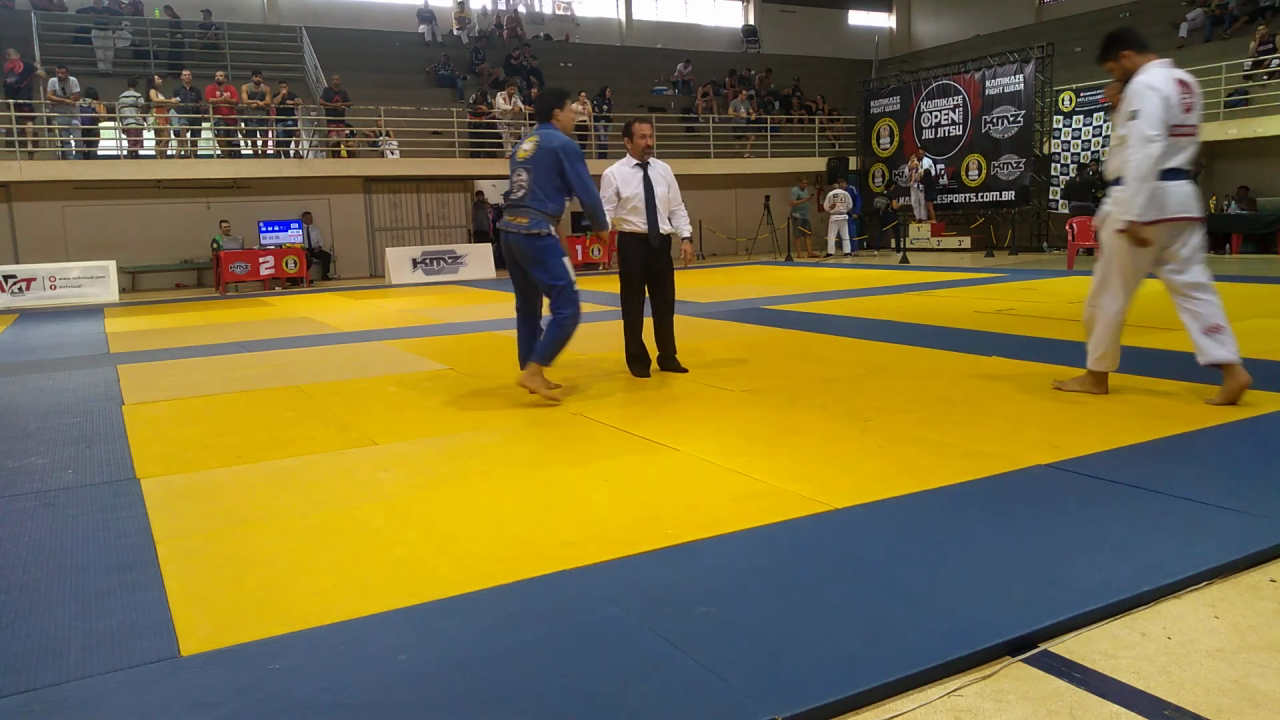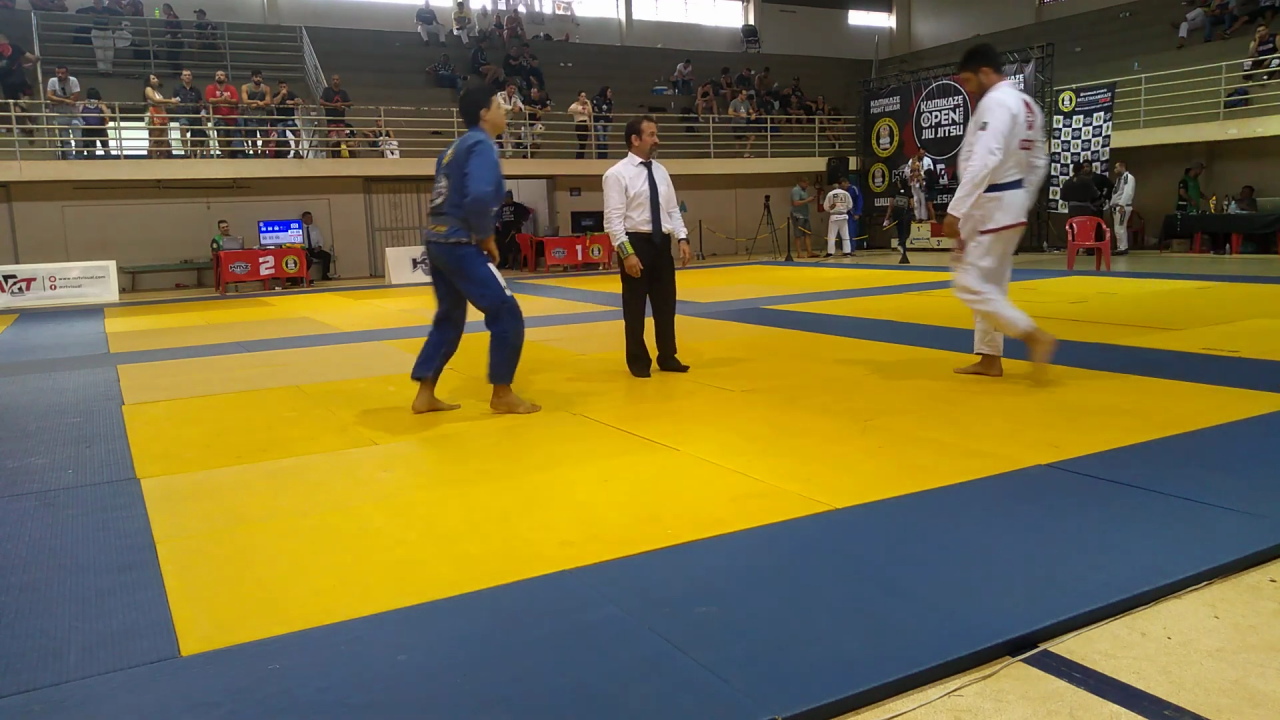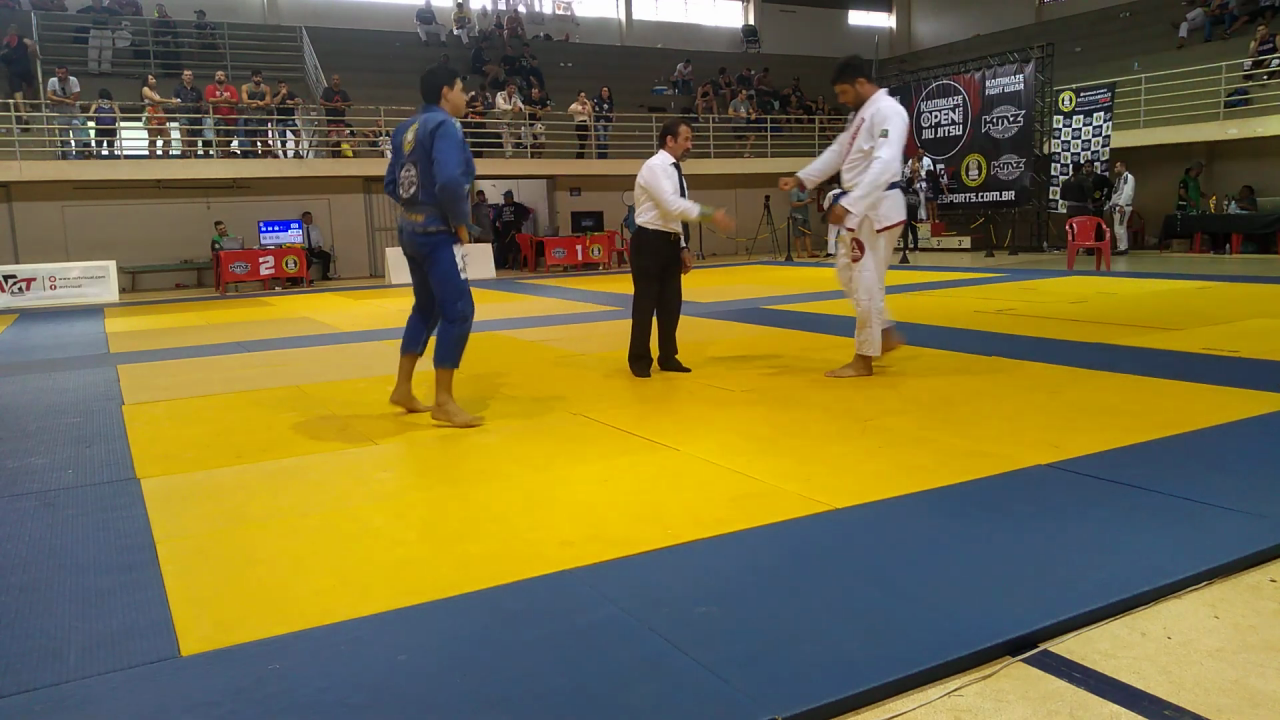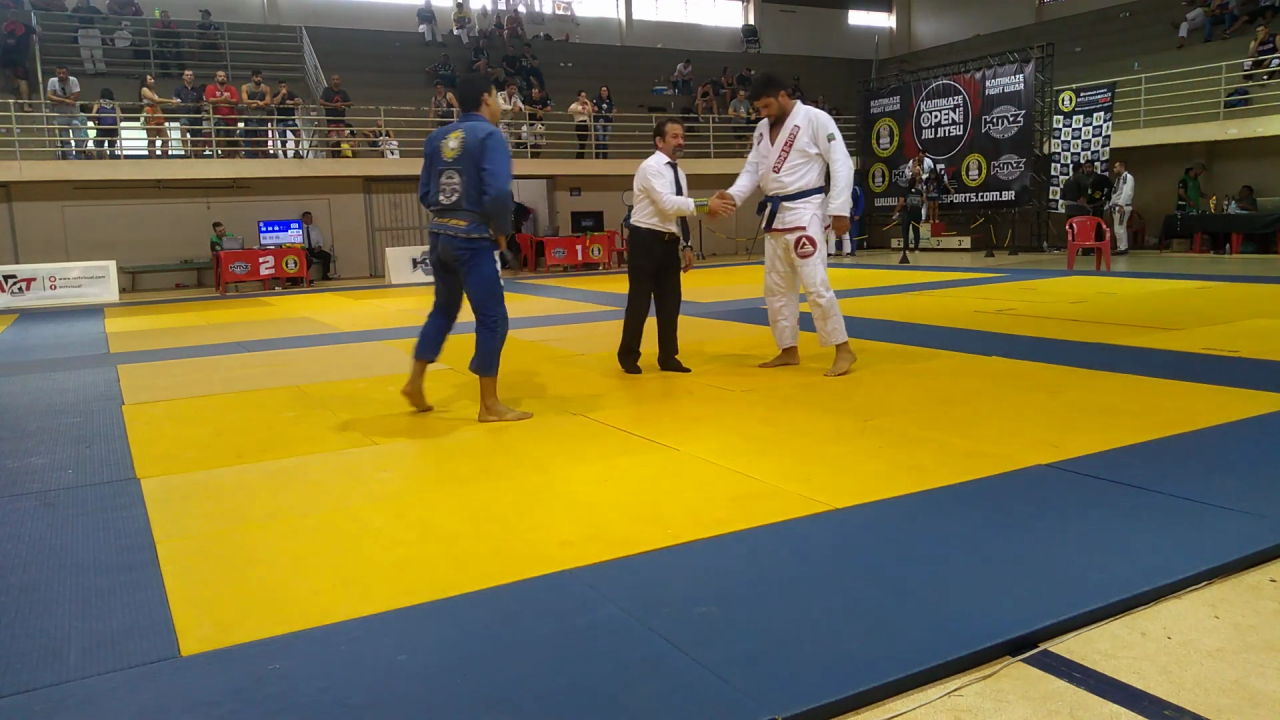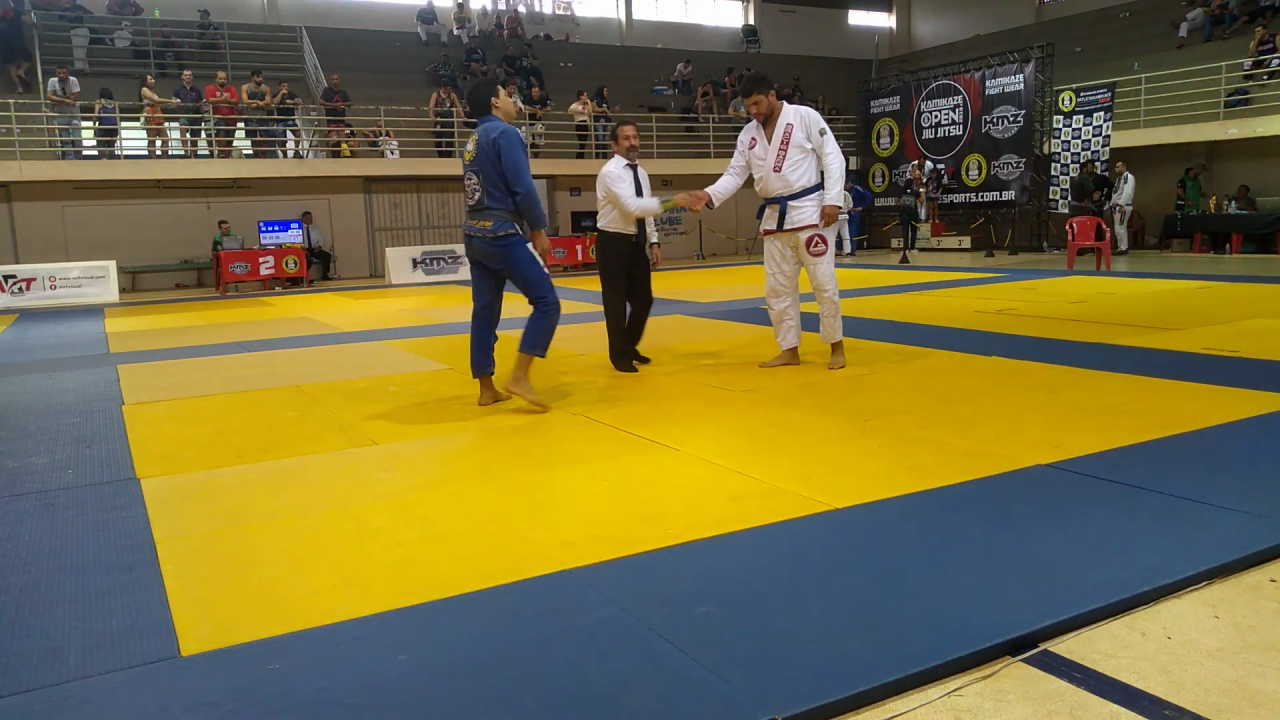
dt=0.7s
person 1, frame 1
left shoulder: (524, 145)
right shoulder: (562, 144)
right elbow: (587, 193)
left wrist: (550, 226)
right wrist: (601, 227)
left hip: (510, 230)
right hip: (537, 234)
left knee: (528, 306)
right knee: (567, 308)
left ankle: (536, 375)
right ankle: (532, 371)
person 1, frame 2
left shoulder: (454, 148)
right shoulder: (482, 146)
right elbow: (479, 197)
right wrist: (486, 237)
left hip: (436, 241)
right hip: (459, 244)
left knee: (450, 317)
right knee: (506, 315)
left ankle: (425, 395)
right ankle: (502, 395)
person 1, frame 3
left shoulder: (407, 128)
right shoulder: (445, 126)
left elbow: (391, 184)
right elbow: (449, 181)
right wrist: (460, 220)
left hip: (411, 229)
right hip: (435, 232)
left knee: (427, 306)
right knee: (457, 311)
left ankle: (403, 389)
right ankle: (443, 402)
person 1, frame 4
left shoulder: (438, 137)
right shoulder: (490, 135)
left elbow: (426, 194)
right elbow: (499, 193)
right wrist: (501, 230)
left hip: (439, 234)
right hip: (472, 239)
left knee: (444, 309)
right knee: (492, 318)
left ankle: (415, 383)
right ankle: (489, 404)
person 1, frame 5
left shoulder: (473, 141)
right shoulder: (504, 133)
right elbow: (523, 189)
left wrist: (529, 232)
right wrist: (538, 228)
left hip: (474, 234)
right hip: (501, 235)
left knee: (484, 310)
right knee: (546, 301)
left ankle: (486, 389)
right ankle: (519, 377)
person 2, frame 1
left shoulder: (1144, 86)
right shoulder: (1186, 83)
left elbow: (1145, 151)
left wrist: (1132, 214)
right wrist: (1126, 113)
left hip: (1141, 200)
right hip: (1182, 194)
left knee: (1109, 292)
right knee: (1192, 286)
left ankle: (1097, 375)
right ankle: (1232, 368)
person 2, frame 2
left shoulder: (995, 104)
right shoulder: (1026, 104)
left elbow: (984, 162)
right elbow: (1037, 164)
left wrist: (956, 210)
left hip: (990, 204)
right hip: (1014, 204)
left knee: (972, 285)
right knee: (990, 283)
left ankle: (1036, 337)
right ankle: (989, 357)
person 2, frame 3
left shoulder: (887, 111)
right shoulder: (863, 113)
left elbow: (885, 164)
right elbow: (837, 153)
left wrist: (849, 204)
right wrist: (801, 179)
left hip: (877, 208)
right hip: (863, 208)
left knee: (866, 284)
right knee: (852, 277)
left ankle: (864, 359)
right ankle: (885, 334)
person 2, frame 4
left shoulder: (815, 119)
right shoulder: (763, 128)
left elbow: (841, 164)
right elbow: (752, 170)
left wrist: (839, 209)
right wrist: (732, 196)
left hip: (805, 211)
right hip: (775, 214)
left knee: (815, 284)
right knee: (776, 288)
left ankle: (843, 350)
right ankle: (789, 350)
person 2, frame 5
left shoulder: (805, 116)
right shoulder: (748, 134)
left elbow: (833, 158)
right elbow: (735, 175)
left wrist: (832, 200)
right wrist: (708, 195)
left hip: (809, 210)
right hip: (775, 216)
left knee: (823, 282)
right knee: (779, 287)
left ankle: (836, 347)
right ankle: (790, 350)
person 3, frame 1
left shoulder: (664, 170)
right shoulder: (614, 174)
left elbow: (677, 209)
right elbow: (605, 211)
left wrist: (685, 237)
left hip: (660, 242)
right hip: (632, 243)
left knee: (665, 302)
right knee: (633, 305)
left ankle: (668, 356)
right ankle: (637, 359)
person 3, frame 2
left shoulder: (660, 171)
right shoulder: (617, 174)
left elbow: (672, 210)
right elbow: (613, 219)
left wrist: (682, 238)
right wrist: (627, 253)
left hip: (661, 243)
right hip: (635, 244)
left knee: (666, 302)
right knee: (635, 306)
left ankle: (667, 356)
right ankle: (638, 360)
person 3, frame 3
left shoulder: (674, 170)
right shoulder: (655, 167)
right elbow: (673, 205)
left wrist: (682, 246)
right wrist: (710, 215)
left hip: (670, 243)
right hip: (650, 242)
left knee: (672, 302)
right knee: (646, 302)
left ankle: (668, 356)
right ankle: (639, 359)
person 3, frame 4
left shoulder: (677, 172)
right shoulder: (650, 168)
right elbow: (668, 204)
left wrist: (685, 245)
right wrist: (706, 204)
left hip: (668, 244)
right hip: (645, 242)
left knee: (670, 302)
right knee: (639, 301)
left ankle: (668, 357)
right ankle: (629, 354)
person 3, frame 5
left shoulder: (640, 172)
right shoulder: (610, 172)
right elbow: (633, 206)
left wrist: (653, 243)
right wrist: (670, 201)
left hip: (636, 244)
right hip: (613, 244)
left knee: (643, 300)
right knee: (615, 303)
left ankle: (629, 349)
right ankle: (621, 355)
